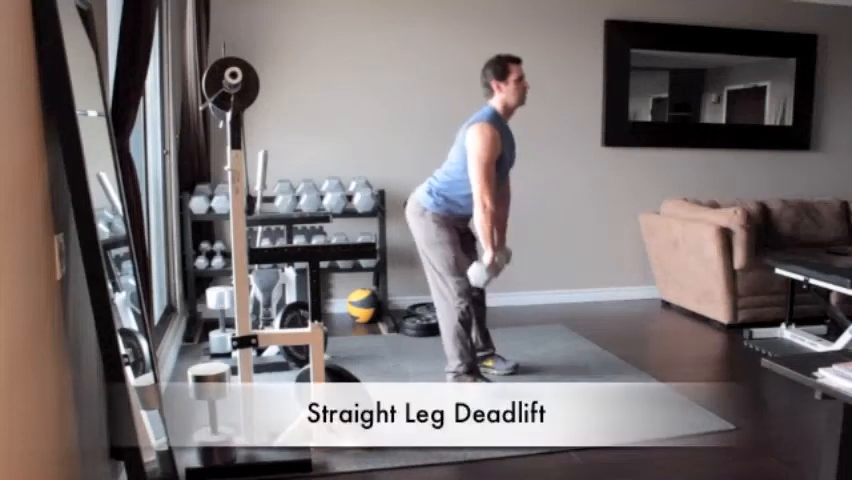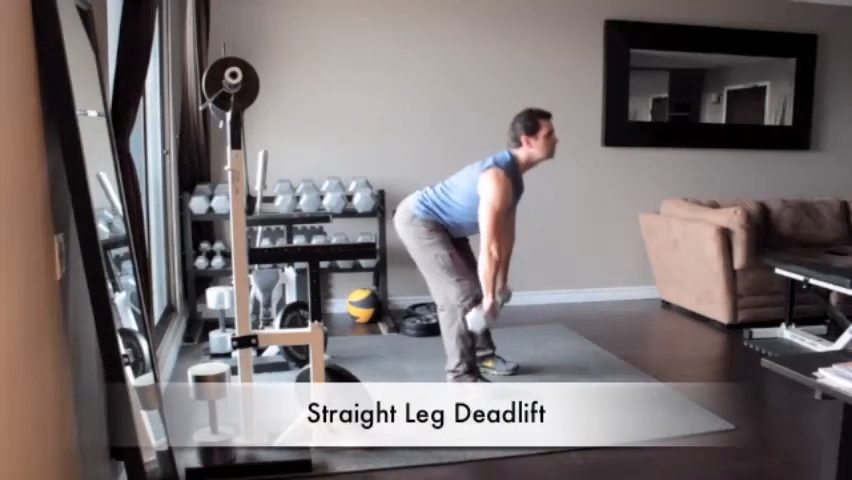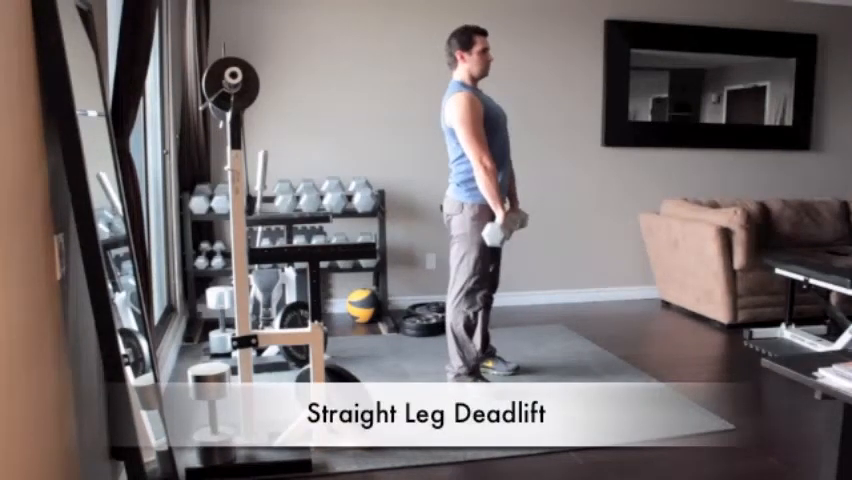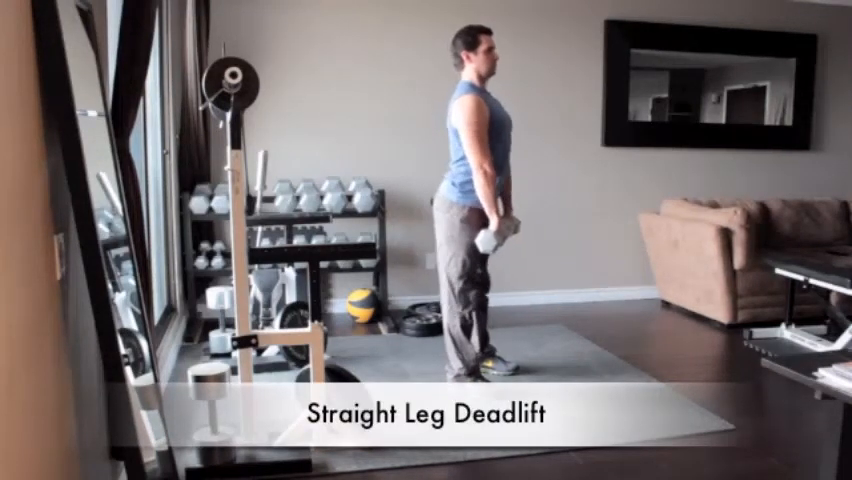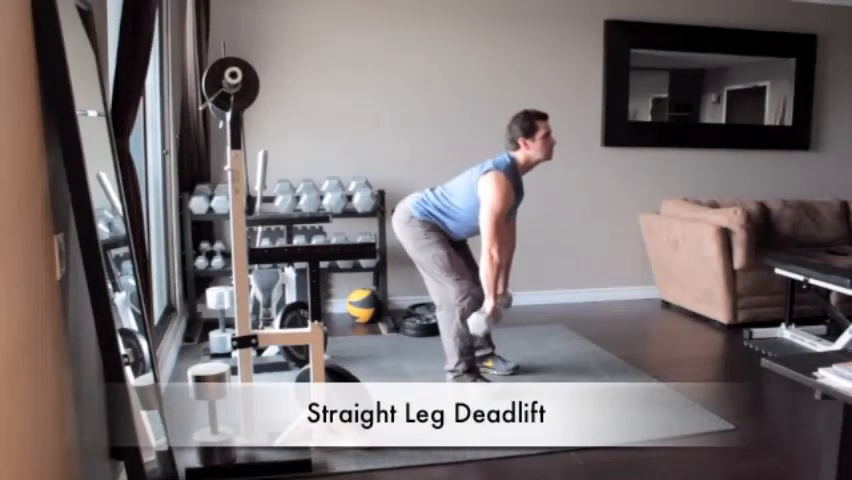
dt=1s
person 1, frame 1
left shoulder: (501, 127)
right shoulder: (484, 130)
left elbow: (502, 188)
right elbow: (483, 200)
left wrist: (501, 242)
right wrist: (489, 251)
left hip: (453, 215)
right hip: (431, 213)
left knee: (472, 286)
right knee: (455, 291)
left ankle: (483, 353)
right ankle: (461, 374)
person 1, frame 2
left shoulder: (514, 173)
right shoulder: (499, 179)
left elbow: (505, 233)
right elbow: (489, 248)
left wrist: (501, 283)
right wrist: (489, 296)
left hip: (442, 223)
right hip: (418, 221)
left knee: (474, 286)
right knee: (460, 293)
left ankle: (483, 355)
right ankle: (462, 375)
person 1, frame 3
left shoulder: (476, 96)
right shoulder: (461, 99)
left elbow: (501, 159)
right elbow: (481, 163)
left wrist: (513, 204)
right wrist: (500, 210)
left hip: (484, 204)
right hip: (471, 206)
left knee: (484, 287)
right knee: (466, 291)
left ankle: (482, 353)
right ankle: (462, 372)
person 1, frame 4
left shoulder: (483, 97)
right shoulder: (469, 101)
left elbow: (500, 163)
right elbow: (482, 168)
left wrist: (507, 210)
right wrist: (494, 218)
left hip: (476, 207)
right hip: (460, 207)
left knee: (478, 287)
right knee: (460, 290)
left ankle: (481, 354)
right ankle: (462, 373)
person 1, frame 5
left shoulder: (513, 175)
right shoulder: (499, 181)
left elbow: (508, 235)
right elbow: (491, 250)
left wrist: (502, 286)
right wrist: (491, 299)
left hip: (439, 225)
right hip: (416, 222)
left knee: (473, 286)
right knee: (458, 293)
left ankle: (482, 355)
right ankle: (461, 374)
